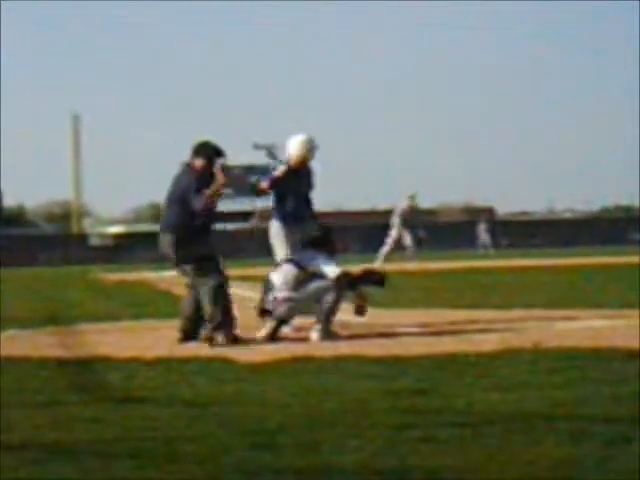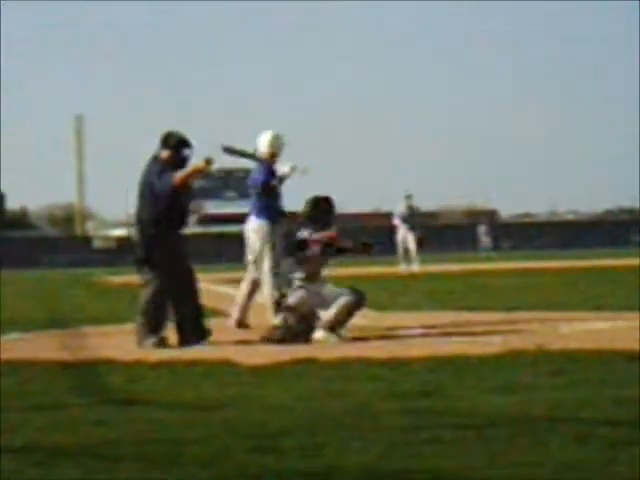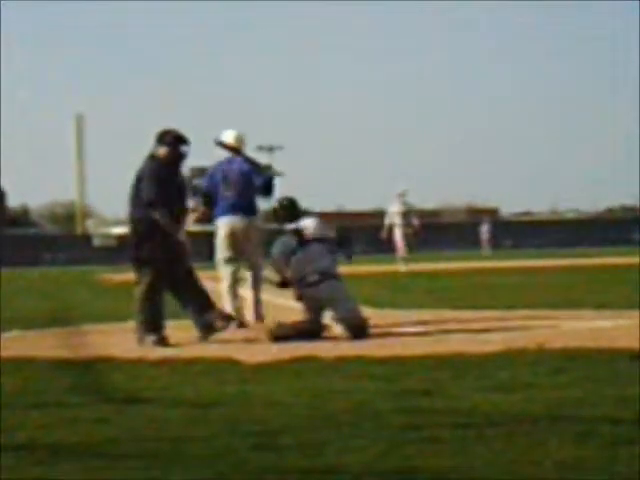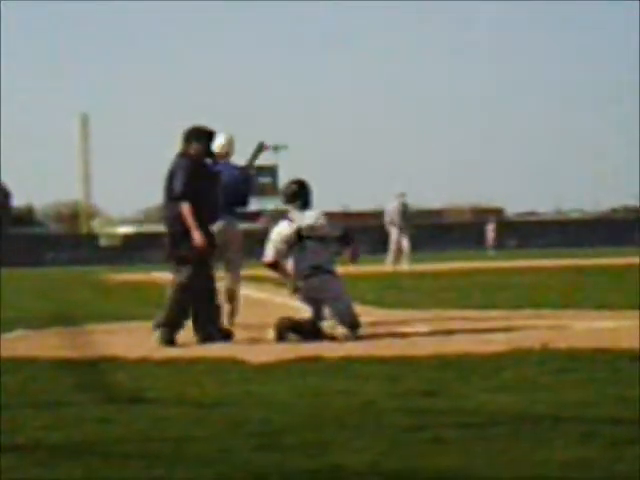
dt=0.5s
person 1, frame 1
left shoulder: (185, 176)
right shoulder: (194, 178)
right elbow: (201, 204)
right wrist: (218, 185)
left hip: (177, 238)
right hip: (184, 239)
left knee: (197, 282)
right knee: (213, 279)
left ankle: (190, 331)
right ankle: (217, 330)
person 1, frame 2
left shoulder: (169, 170)
right shoulder: (156, 170)
right elbow: (172, 182)
right wrist: (194, 169)
left hip: (171, 236)
right hip: (154, 237)
left knee: (184, 284)
right knee: (157, 286)
left ankle: (190, 333)
right ankle: (147, 333)
person 1, frame 3
left shoulder: (169, 169)
right shoulder: (151, 170)
right elbow: (153, 206)
right wrist: (176, 232)
left hip: (168, 235)
right hip: (150, 236)
left knee: (184, 279)
right knee: (151, 284)
left ankle: (207, 320)
right ankle: (148, 332)
person 1, frame 4
left shoulder: (197, 166)
right shoulder: (185, 166)
right elbow: (183, 201)
left wrist: (199, 231)
right wrist: (196, 230)
left hip: (197, 233)
right hip: (185, 234)
left knee: (204, 282)
right knee: (186, 281)
left ankle: (207, 329)
right ankle: (165, 327)
person 2, frame 1
left shoulder: (306, 171)
right shoulder: (279, 171)
right elbow: (260, 191)
left wrist: (312, 219)
right wrist: (276, 176)
left hip: (302, 226)
right hip: (282, 226)
person 2, frame 2
left shoulder: (262, 167)
right shoulder: (265, 167)
right elbow: (265, 189)
left wrist: (282, 213)
right wrist: (283, 175)
left hip: (253, 223)
right hip: (264, 225)
left knee: (255, 273)
right knee: (270, 271)
left ankle: (238, 316)
right ankle: (278, 318)
person 2, frame 3
left shoulder: (214, 170)
right shoulder: (250, 166)
left elbow: (206, 201)
right elbow: (265, 191)
right wrist: (269, 175)
left hip: (223, 222)
right hip: (246, 221)
left knee: (228, 271)
right knee: (255, 267)
left ankle: (234, 316)
right ankle: (256, 311)
person 2, frame 4
right shoulder: (241, 174)
right elbow: (243, 203)
left hip: (212, 225)
right hip: (231, 224)
right knee: (232, 273)
right ankle: (230, 315)
person 3, frame 1
left shoulder: (302, 255)
right shoulder: (319, 258)
right elbow: (344, 278)
left hip: (270, 305)
right hip: (281, 301)
right knee: (334, 285)
left ankle: (272, 326)
right ankle: (321, 330)
person 3, frame 2
left shoulder: (319, 233)
right shoulder: (308, 233)
left elbow: (337, 248)
right elbow: (296, 246)
left wrist: (357, 247)
right wrist: (327, 236)
left hip: (297, 292)
right hip: (299, 290)
left knee: (308, 325)
right knee: (356, 296)
left ankle: (279, 331)
right ankle: (325, 329)
person 3, frame 3
left shoulder: (279, 245)
right shoulder: (312, 223)
left elbow: (282, 281)
right elbow: (334, 241)
left hip: (304, 289)
right hip: (328, 283)
left knee: (313, 327)
right knee: (360, 329)
left ankle: (281, 331)
right ankle: (338, 320)
person 3, frame 4
left shoulder: (279, 228)
right shoulder: (315, 216)
left elbow: (269, 262)
right elbow: (342, 238)
left wrist: (290, 278)
right wrist: (352, 250)
left hip: (300, 283)
right hip: (323, 277)
left knee: (318, 330)
right knee: (350, 324)
left ankle: (289, 324)
